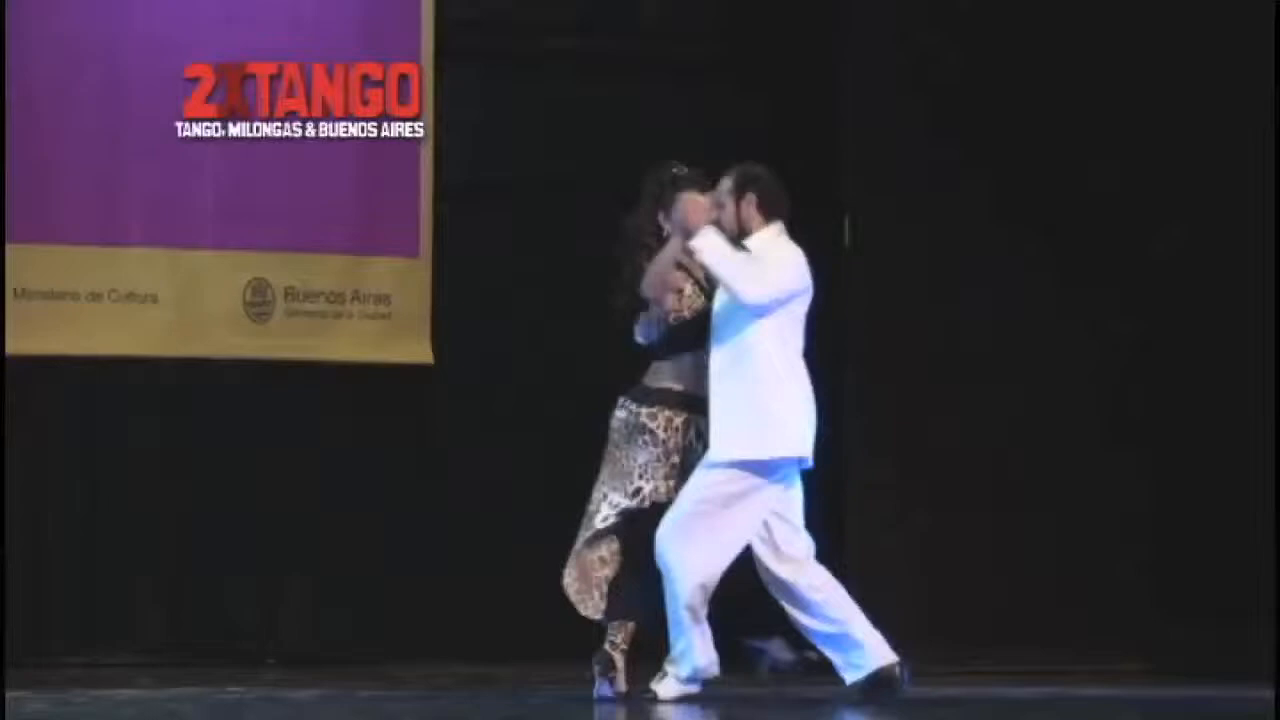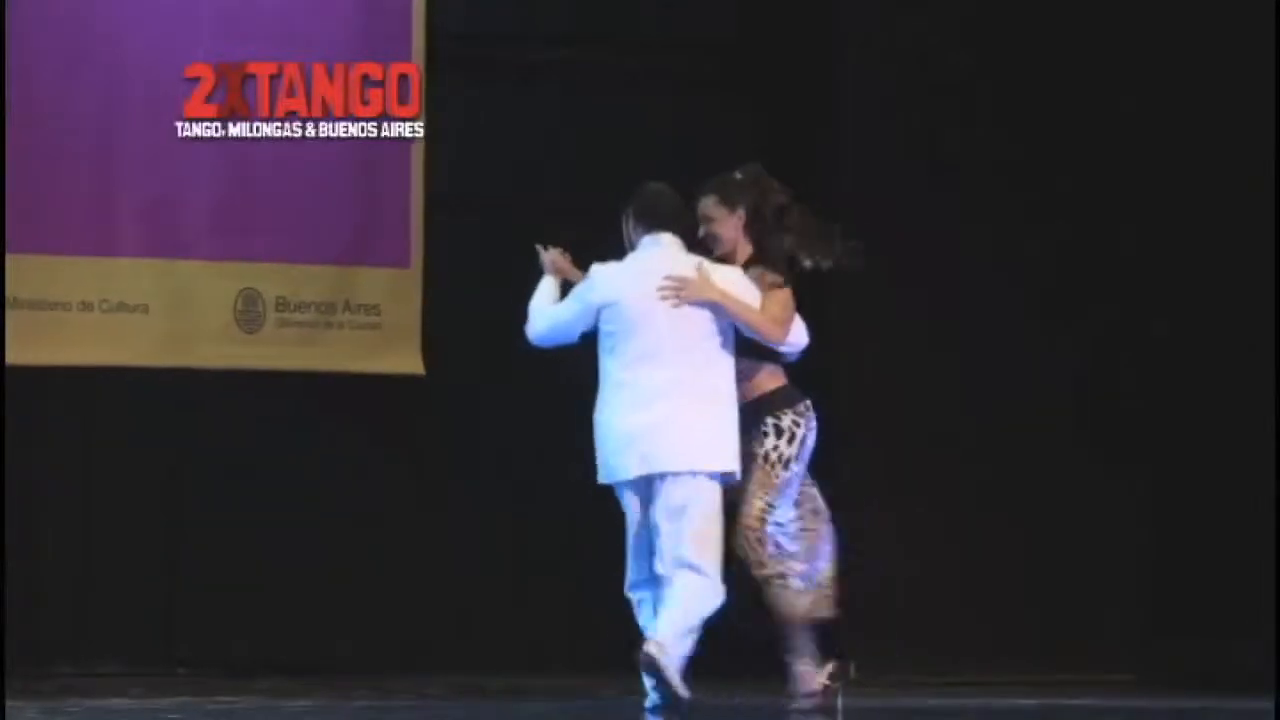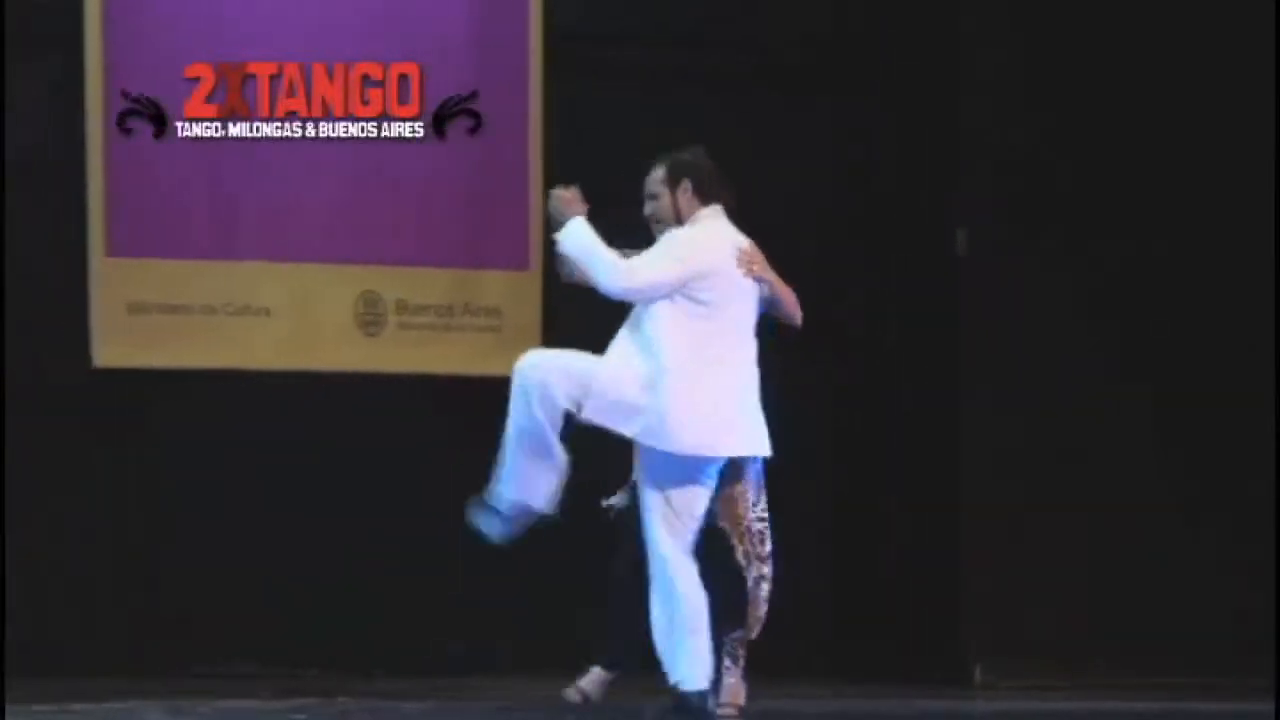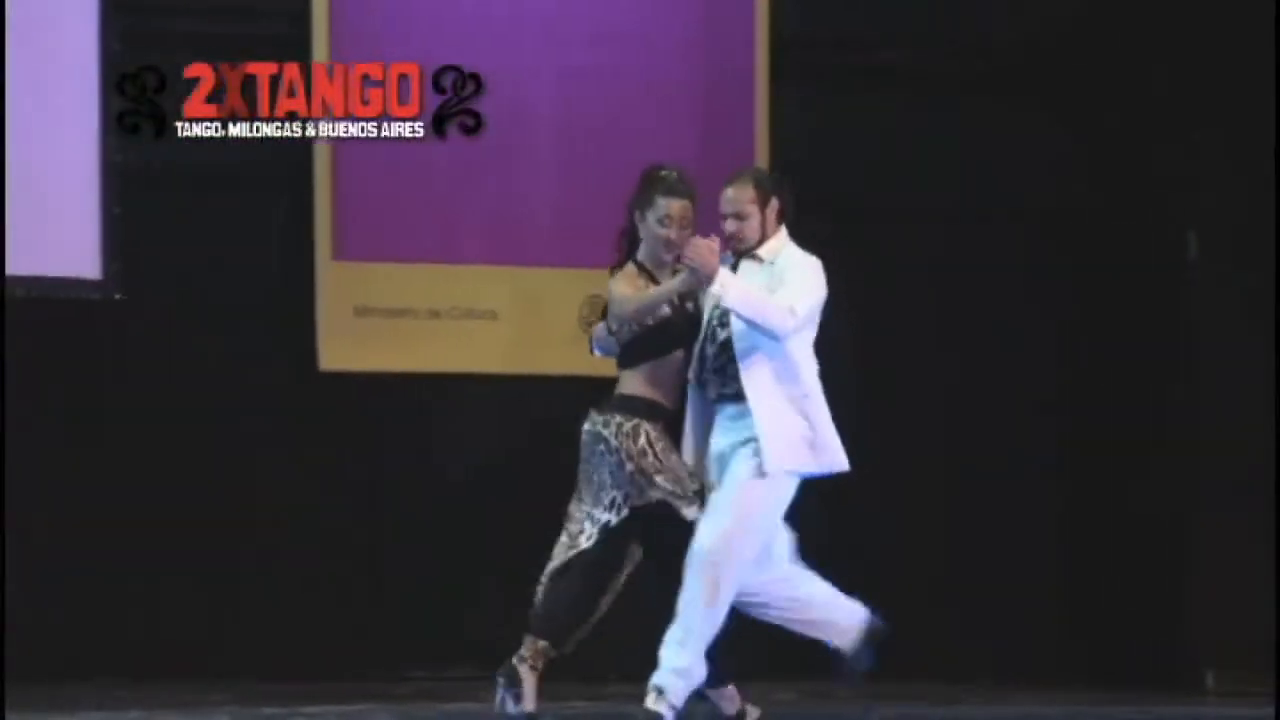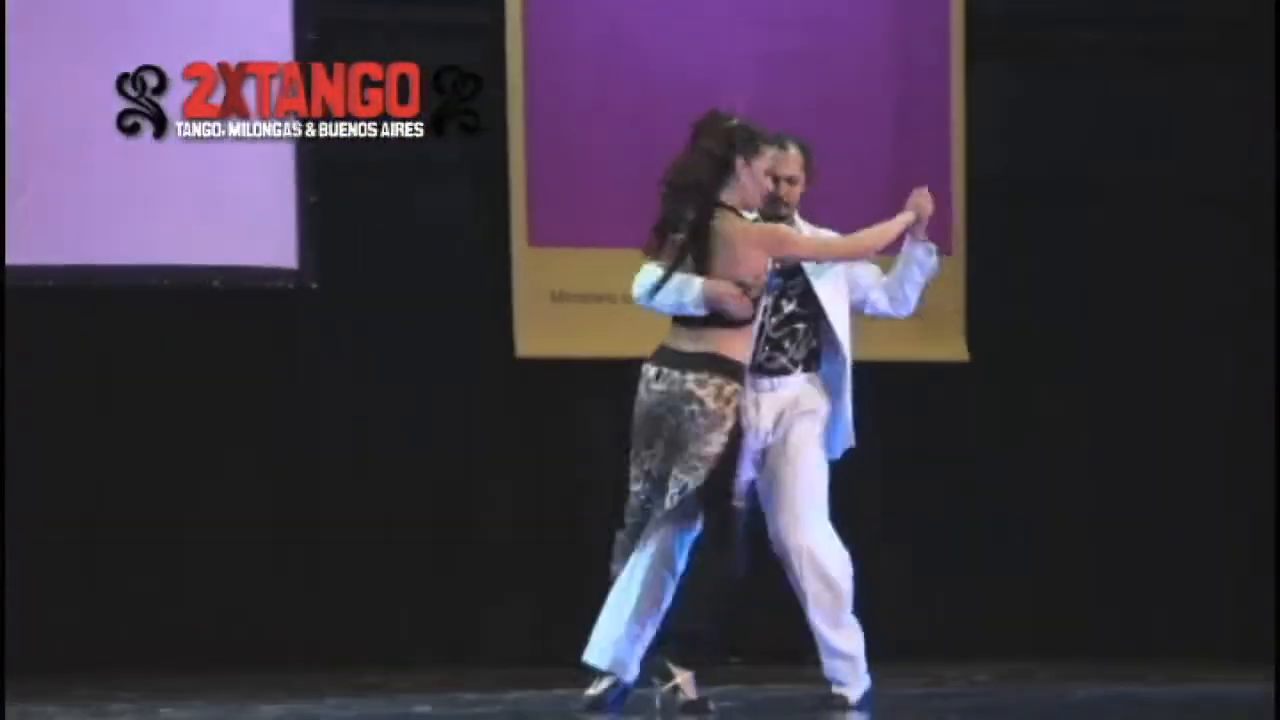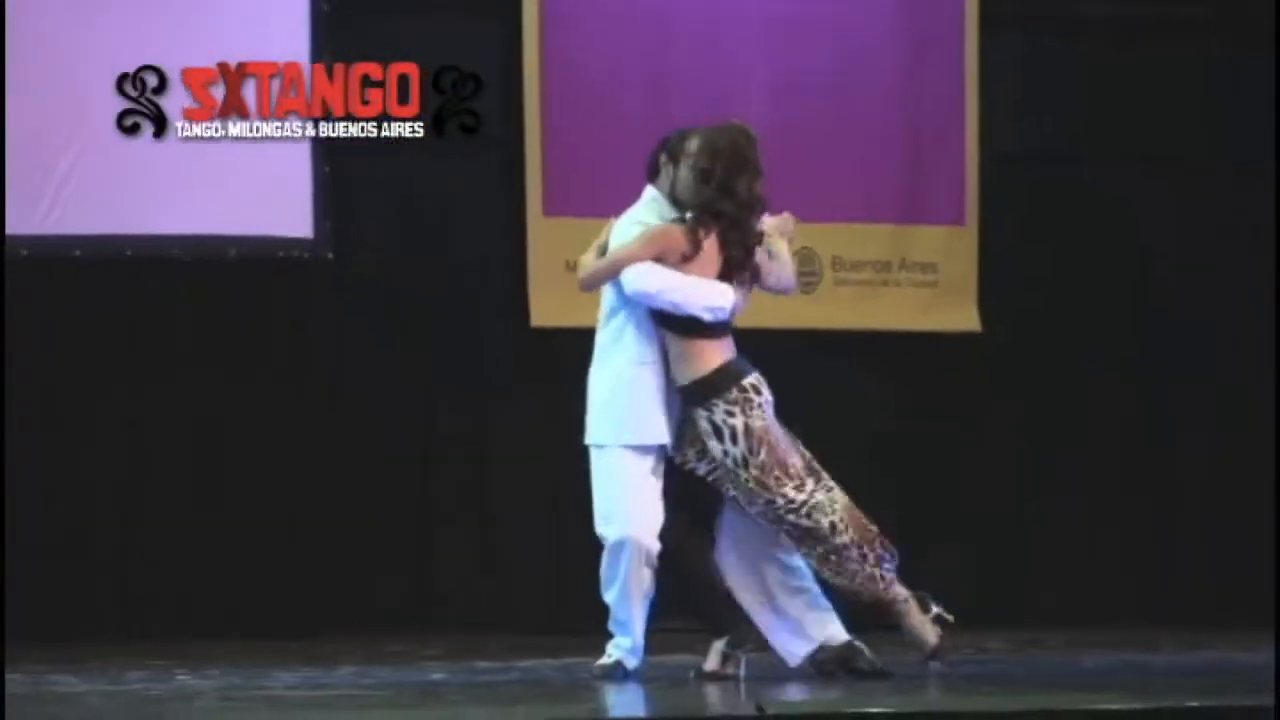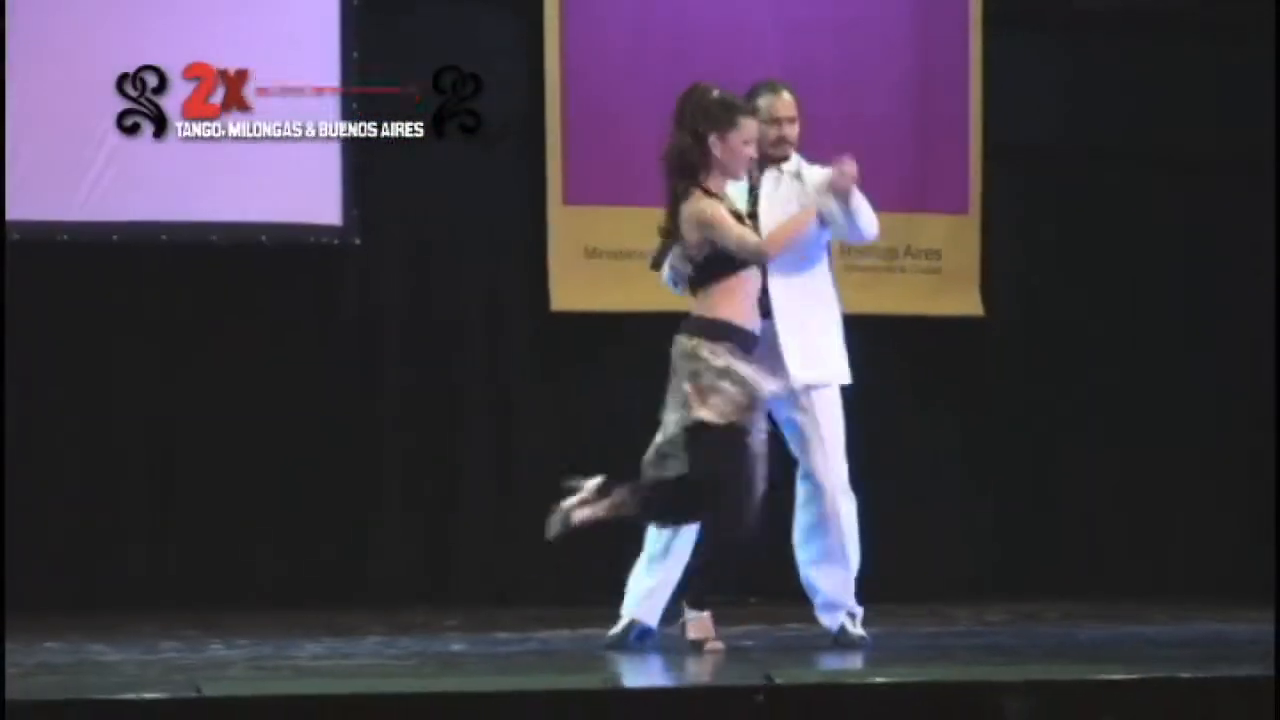
dt=0.7s
person 1, frame 1
left shoulder: (783, 257)
right shoulder: (757, 261)
left elbow: (754, 291)
left wrist: (702, 235)
left hip: (764, 434)
right hip: (764, 433)
left knee: (680, 541)
right knee: (787, 563)
left ankle: (689, 667)
right ankle: (873, 660)
person 1, frame 2
left shoulder: (606, 280)
right shoulder: (723, 278)
left elbow: (541, 330)
right elbow: (794, 338)
left wrist: (553, 277)
left hip: (630, 445)
right hip: (695, 445)
left knee: (649, 575)
right knee: (694, 573)
right ankle: (665, 650)
person 1, frame 3
left shoulder: (688, 244)
right shoulder: (740, 250)
left elbow: (623, 281)
left wrist: (571, 223)
left hip: (662, 403)
right hip: (705, 418)
left knee: (537, 371)
right knee: (671, 554)
left ankle: (520, 497)
person 1, frame 4
left shoulder: (800, 268)
right shoulder: (732, 272)
left elbow: (782, 321)
left wrist: (718, 276)
left hip: (769, 434)
right hip: (726, 431)
left knee: (715, 553)
right knee: (753, 577)
right ankle: (851, 625)
person 1, frame 5
left shoulder: (825, 247)
left elbow: (897, 299)
right elbow: (648, 284)
left wrist: (917, 239)
right wrist: (696, 291)
left hip: (797, 403)
left knee: (802, 537)
left ankle: (849, 675)
person 1, frame 6
right shoulder: (637, 226)
left elbow: (698, 292)
right elbow: (644, 282)
right wrist: (723, 299)
right hip: (632, 408)
left knee: (746, 523)
right knee: (633, 534)
left ankle: (819, 639)
right ankle: (624, 647)
person 1, frame 7
left shoulder: (817, 183)
right shoulder: (720, 195)
left elbow: (860, 230)
right elbow: (681, 270)
left wrist: (850, 196)
right wrist: (678, 264)
left hip: (804, 358)
left knee: (827, 483)
left ankle: (841, 613)
right ankle: (642, 609)
person 2, frame 1
left shoulder: (704, 275)
right shoulder: (661, 273)
right elbow: (652, 289)
right wrist: (678, 245)
left hip: (699, 418)
right hip: (655, 416)
right knee: (644, 540)
right ankle: (613, 661)
person 2, frame 2
left shoulder: (770, 279)
right shoulder: (713, 276)
left elbow: (777, 331)
left wrist: (715, 298)
left hip: (781, 419)
right hip: (744, 422)
left knee: (759, 530)
right knee: (768, 541)
left ankle: (804, 656)
right ankle: (811, 667)
person 2, frame 3
left shoulder: (731, 261)
left elbow: (791, 314)
right elbow: (580, 274)
left wrist: (766, 278)
left knee: (742, 543)
right knee: (641, 548)
left ankle: (733, 677)
right ankle: (602, 668)
person 2, frame 4
left shoulder: (680, 277)
right shoulder: (625, 281)
right elbow: (630, 313)
right wrist: (684, 282)
left hip: (643, 428)
right hip: (630, 427)
left knee: (593, 558)
left ankle: (528, 666)
person 2, frame 5
left shoulder: (681, 230)
right shoulder: (761, 237)
left elbow: (653, 285)
right elbow: (861, 249)
right wrist: (911, 218)
left hip: (662, 377)
right hip: (709, 394)
left knee: (653, 522)
right knee: (722, 530)
left ankle: (613, 662)
right ankle: (678, 672)
person 2, frame 6
left shoulder: (670, 239)
right shoulder: (747, 246)
left elbow: (587, 278)
right elbow: (786, 280)
left wrist: (600, 245)
right wrist: (777, 237)
left hip: (722, 405)
right hip: (737, 393)
left knee: (809, 510)
left ankle: (901, 602)
person 2, frame 7
left shoulder: (707, 206)
right shoulder: (704, 209)
left elbow: (682, 263)
right elbow: (763, 249)
right wrist: (822, 200)
left hip: (723, 356)
right hip: (718, 357)
right knee: (731, 496)
left ankle: (608, 495)
